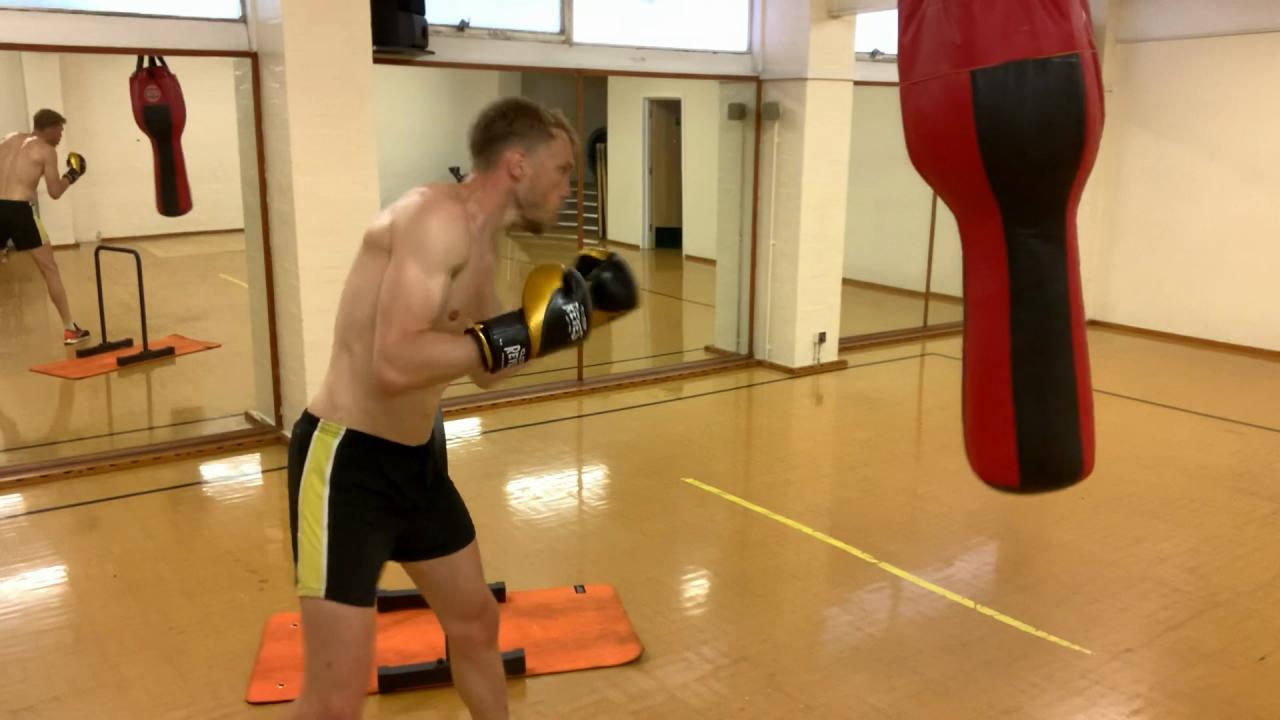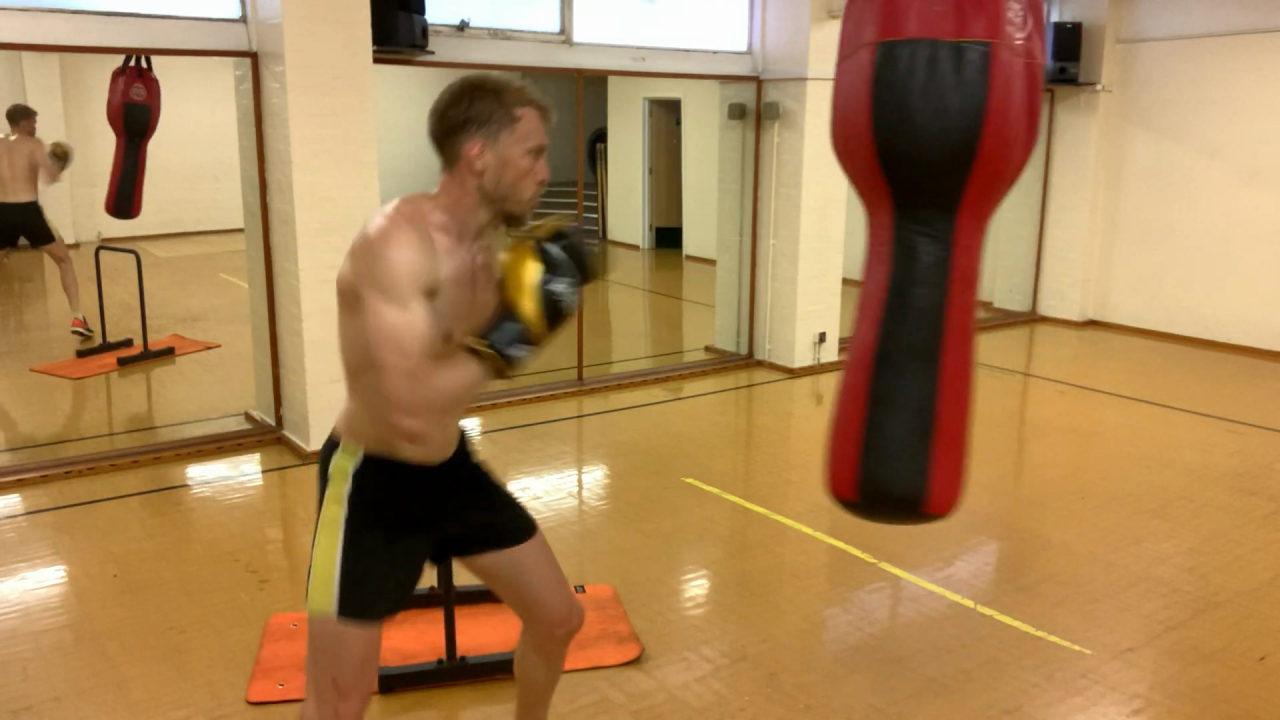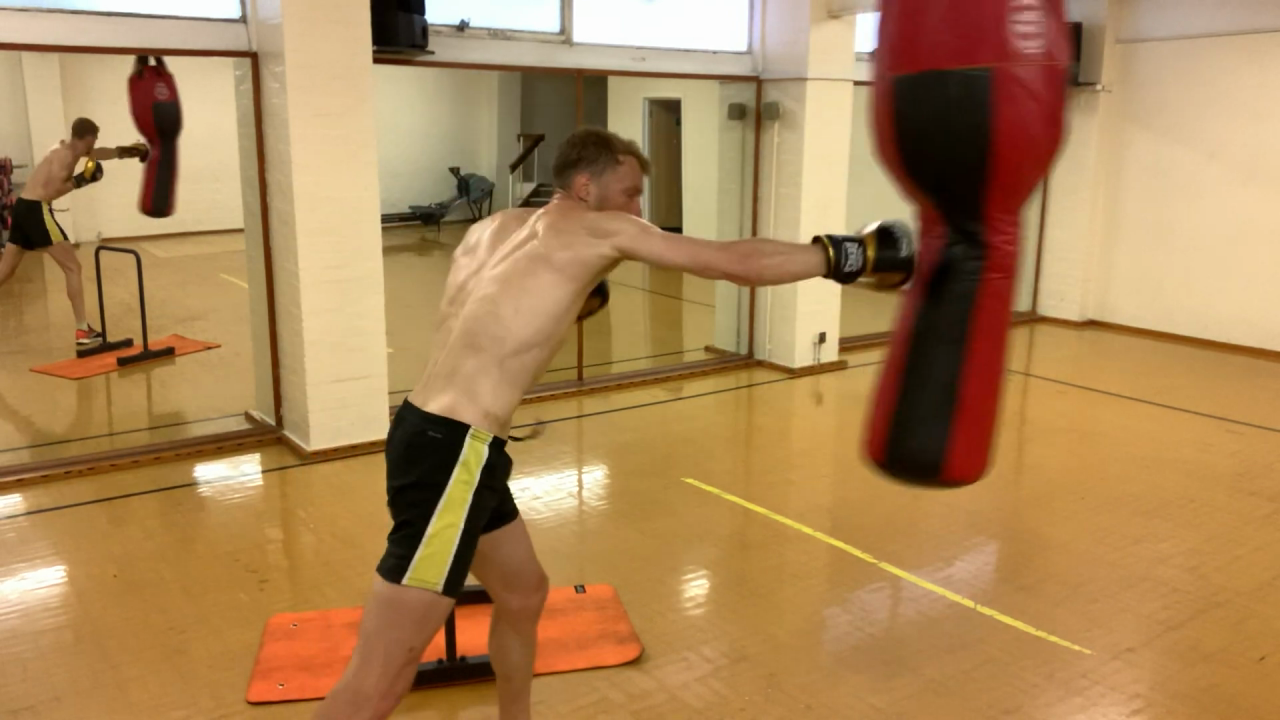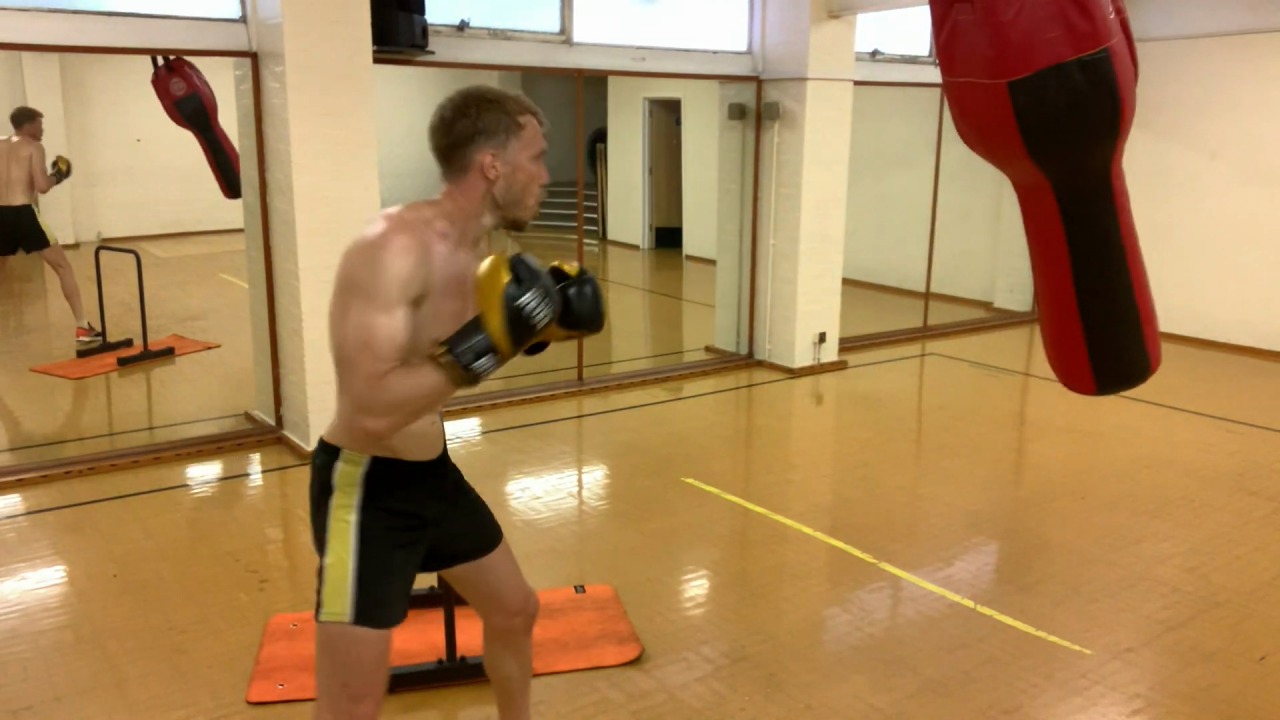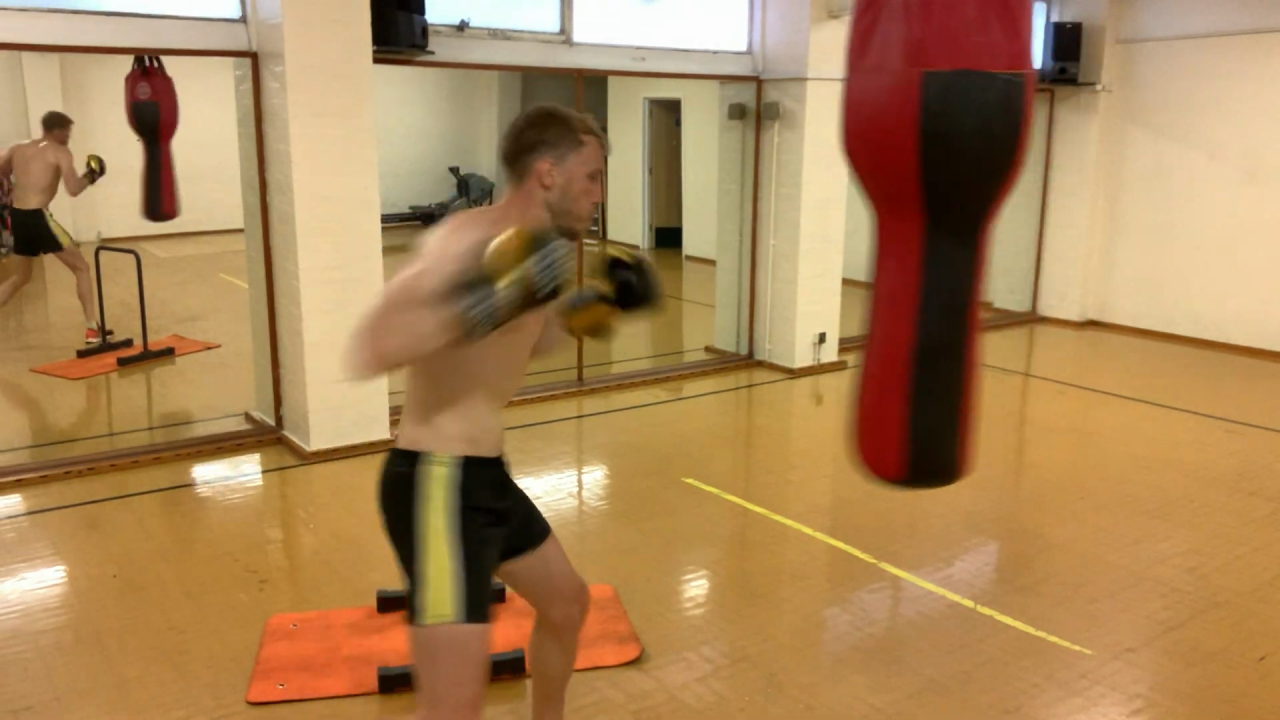
dt=0.5s
person 1, frame 1
left shoulder: (483, 245)
right shoulder: (437, 217)
left elbow: (485, 370)
right elbow: (393, 364)
left wrist: (571, 317)
right wrist: (522, 331)
left hip: (417, 459)
right hip: (344, 461)
left knee: (474, 625)
person 1, frame 2
left shoulder: (480, 230)
right shoulder: (397, 242)
right elbow: (413, 415)
left wrist: (519, 302)
right wrist: (519, 326)
left hip: (453, 471)
right hip: (372, 482)
left knee: (559, 618)
person 1, frame 3
left shoulder: (493, 228)
right shoulder: (599, 230)
right elbow: (733, 261)
right wrist: (846, 255)
left hip: (447, 441)
right hip: (453, 455)
left knee: (524, 593)
person 1, frame 4
left shoulder: (477, 243)
right shoulder: (392, 248)
right elbow: (370, 414)
left wrist: (541, 327)
right wrist: (482, 341)
left hip: (432, 470)
right hip: (365, 486)
left knee: (515, 609)
person 1, frame 5
left shoulder: (541, 242)
right shoulder: (471, 239)
right elbow: (372, 352)
left wrist: (600, 308)
right wrist: (489, 297)
left hip: (482, 478)
right hip: (442, 487)
left knee: (569, 600)
person 2, frame 1
right shoulder: (46, 150)
right elbow: (55, 192)
right wrist: (73, 174)
right hip: (20, 210)
right knee: (50, 271)
right ankle: (70, 330)
person 2, frame 2
right shoulder: (32, 144)
right elbow: (51, 176)
right wrist: (59, 160)
right hip: (28, 211)
right knee: (64, 261)
right ankle: (78, 319)
person 2, frame 3
left shoulder: (67, 148)
right shoulder: (66, 154)
left elbow: (99, 154)
right elbow: (52, 191)
left wrist: (129, 150)
right wrist: (80, 180)
left hip: (22, 207)
right hip: (36, 210)
right knee: (72, 268)
right ankle: (83, 330)
person 2, frame 4
right shoulder: (33, 147)
right elbow: (42, 187)
right wrist: (58, 175)
right hip: (23, 214)
right knee: (64, 268)
right ankle: (83, 328)
person 2, frame 5
left shoulder: (19, 147)
right shoulder: (58, 151)
right elbow: (73, 190)
right wrist: (92, 175)
left hip: (19, 218)
right hip: (37, 217)
right knee: (82, 268)
right ankle: (92, 329)
